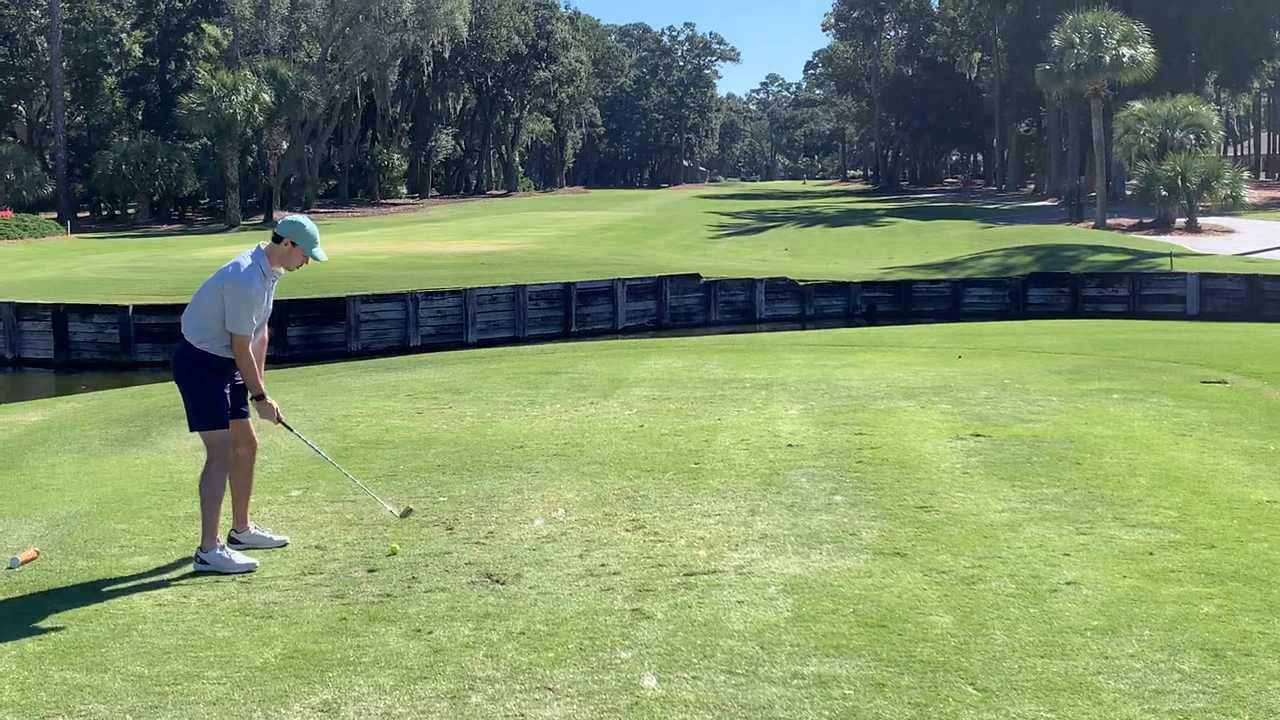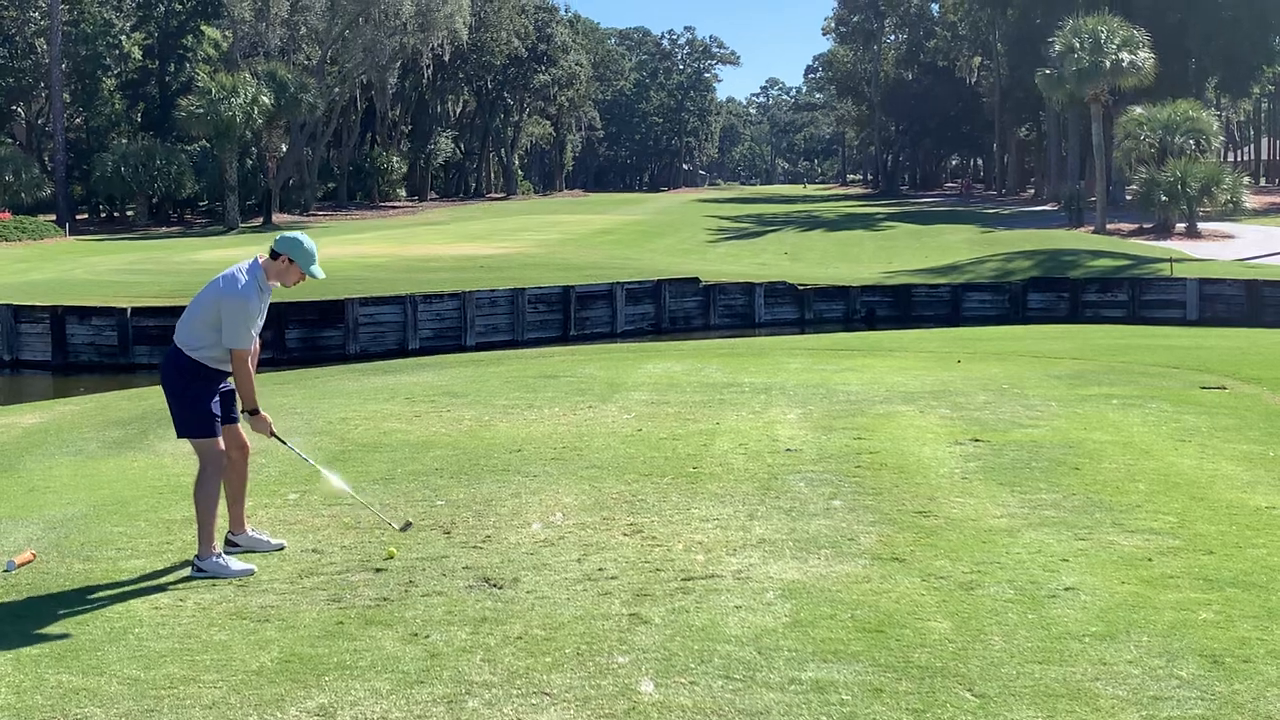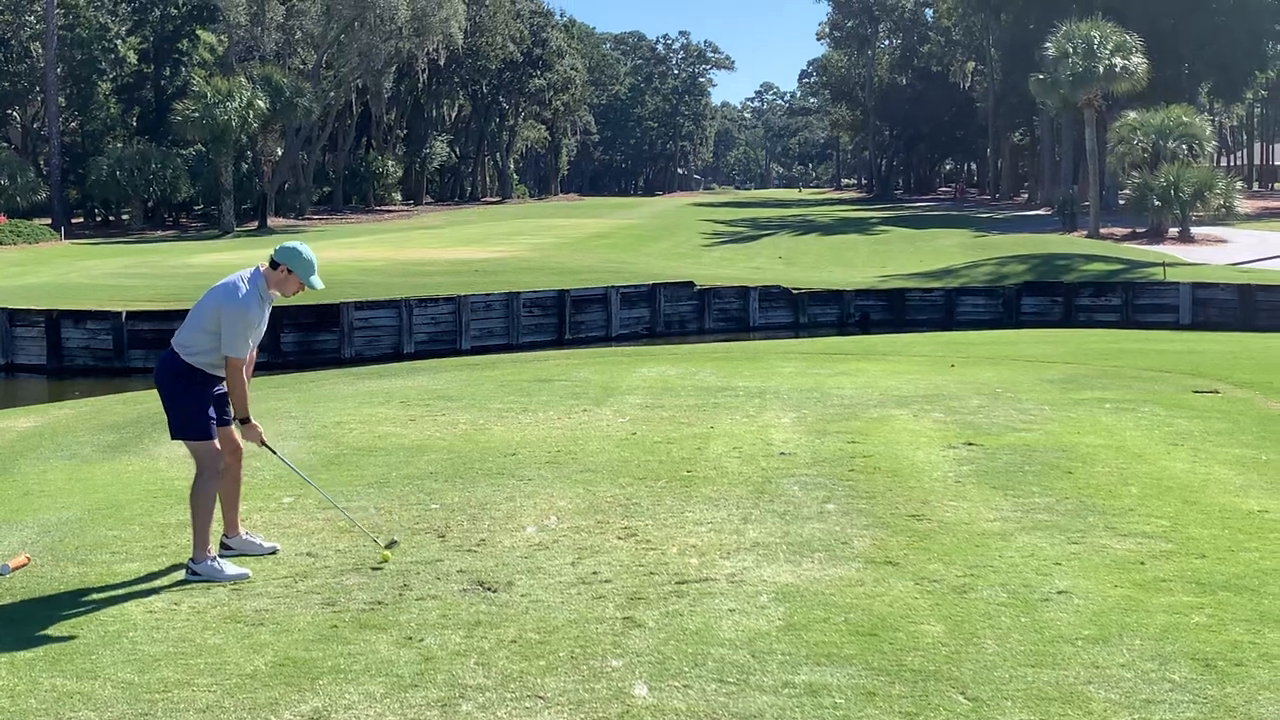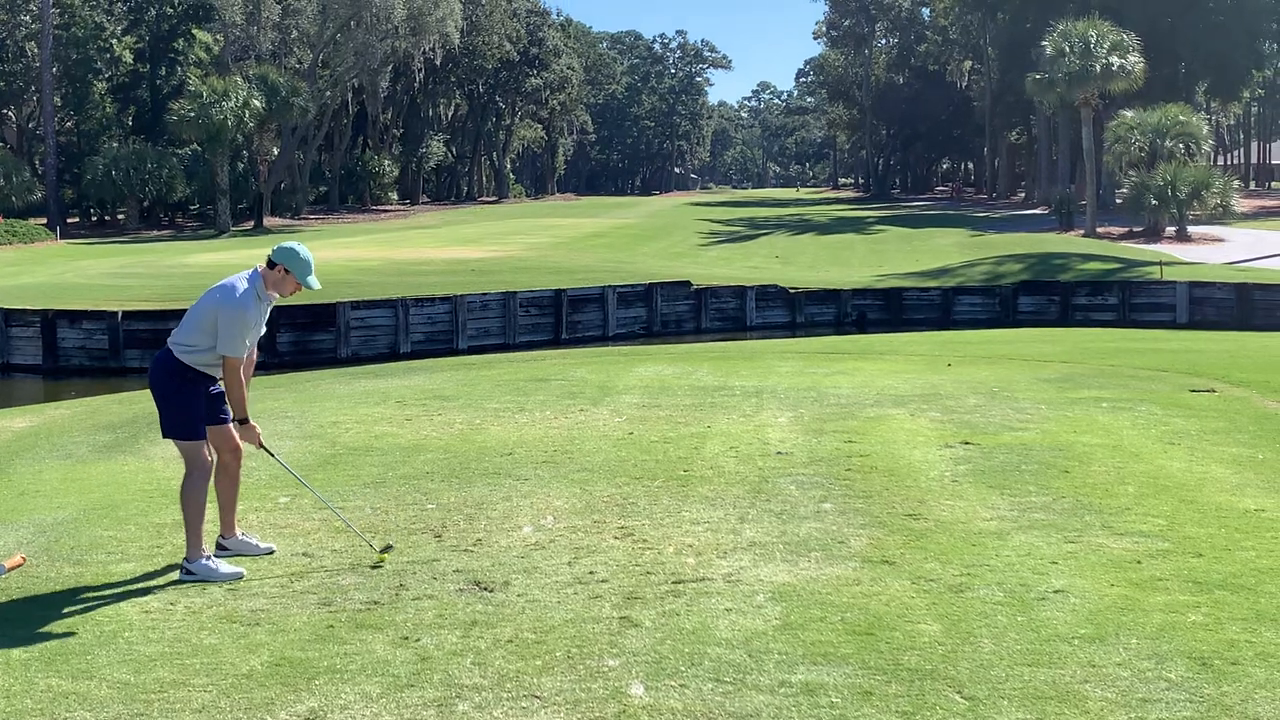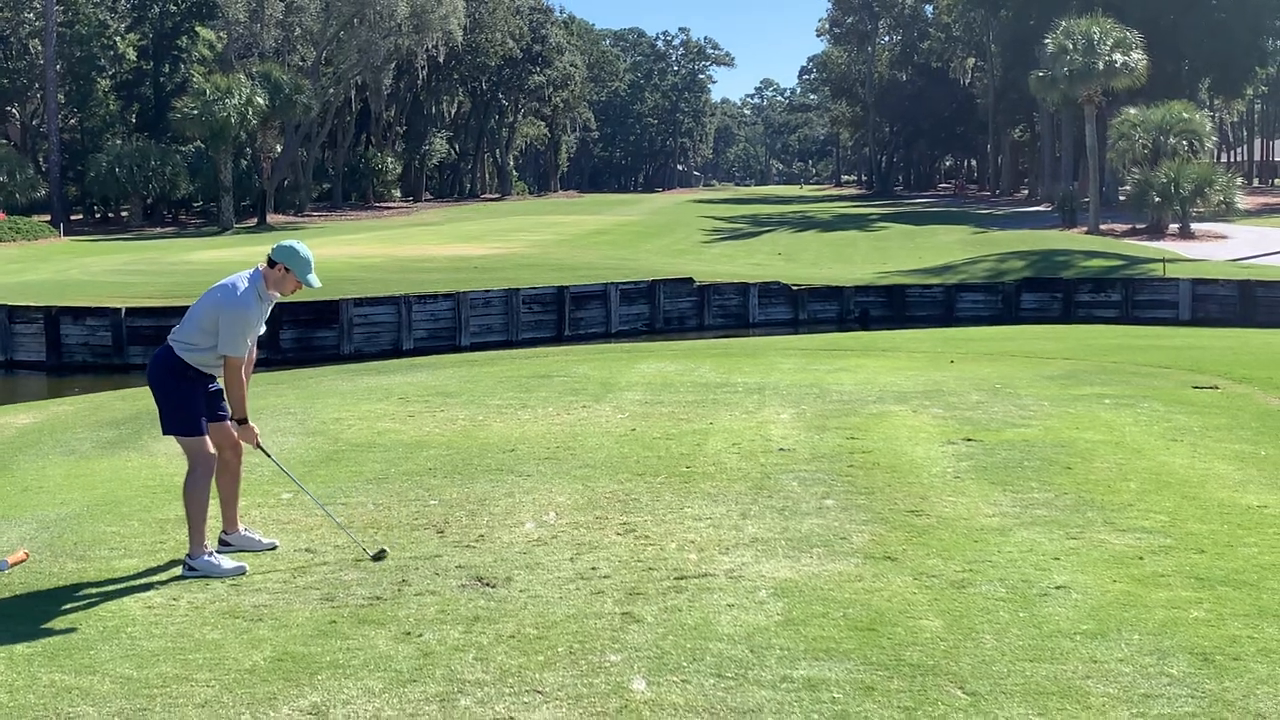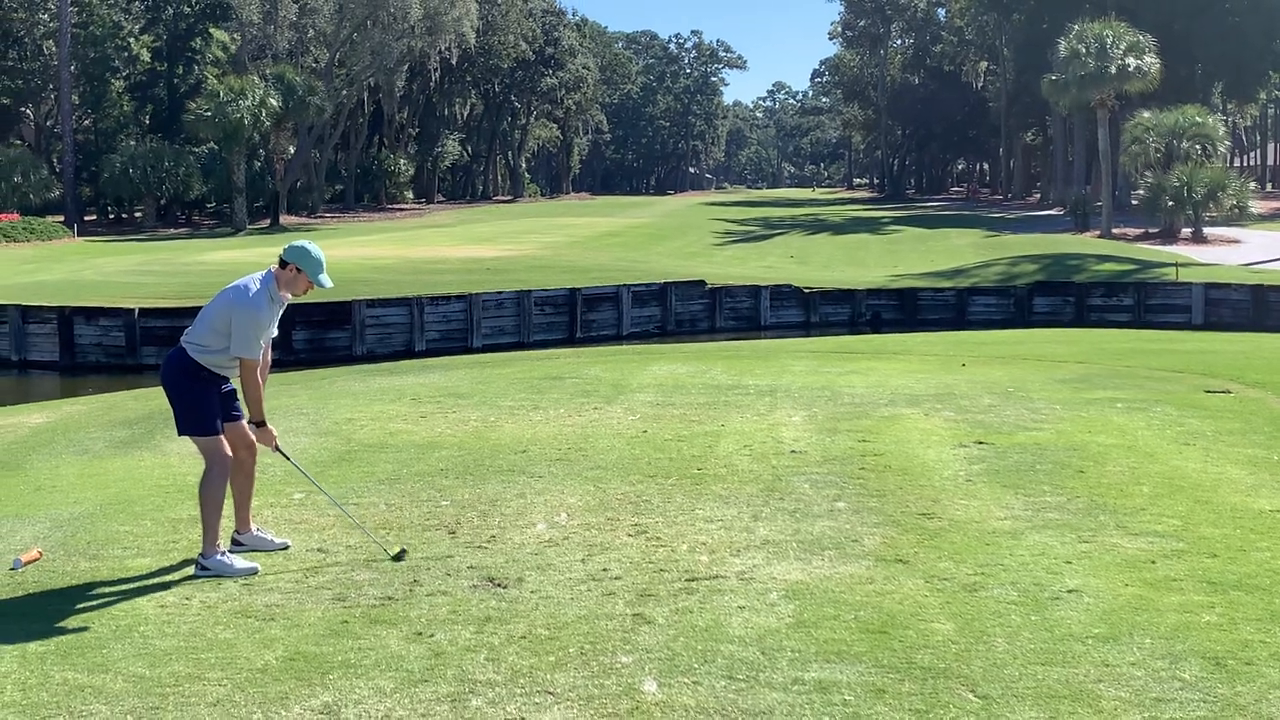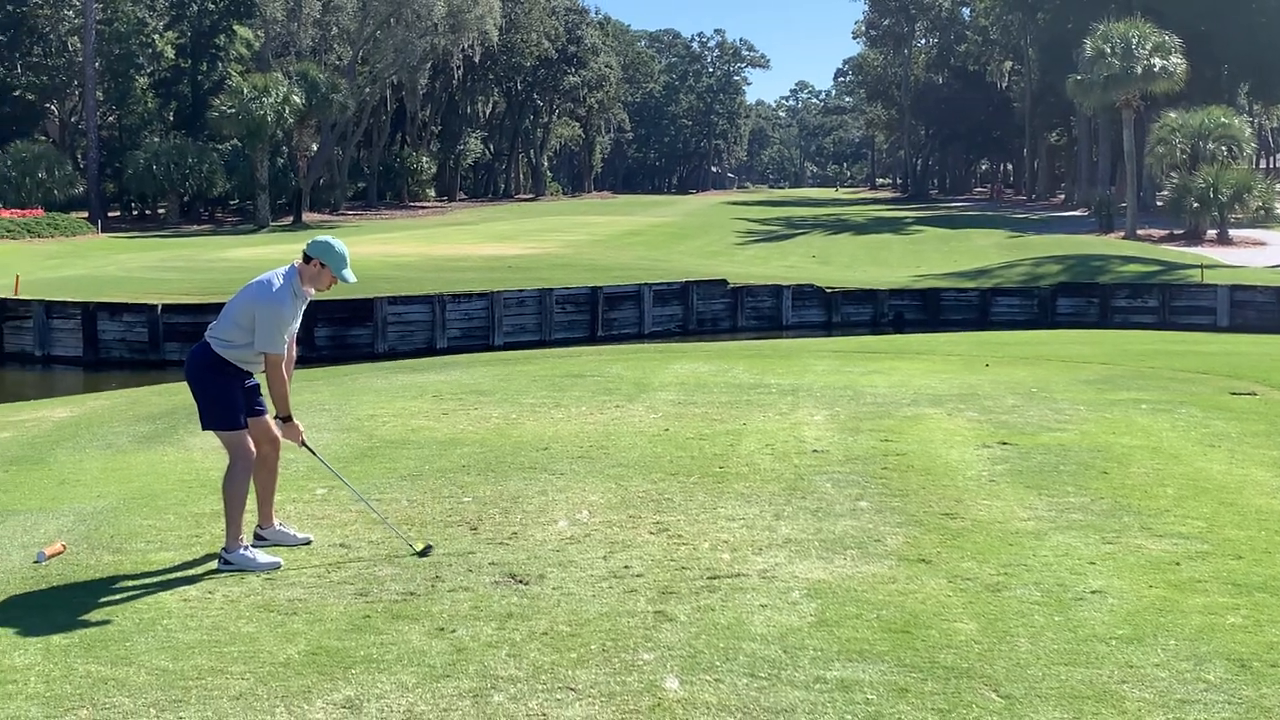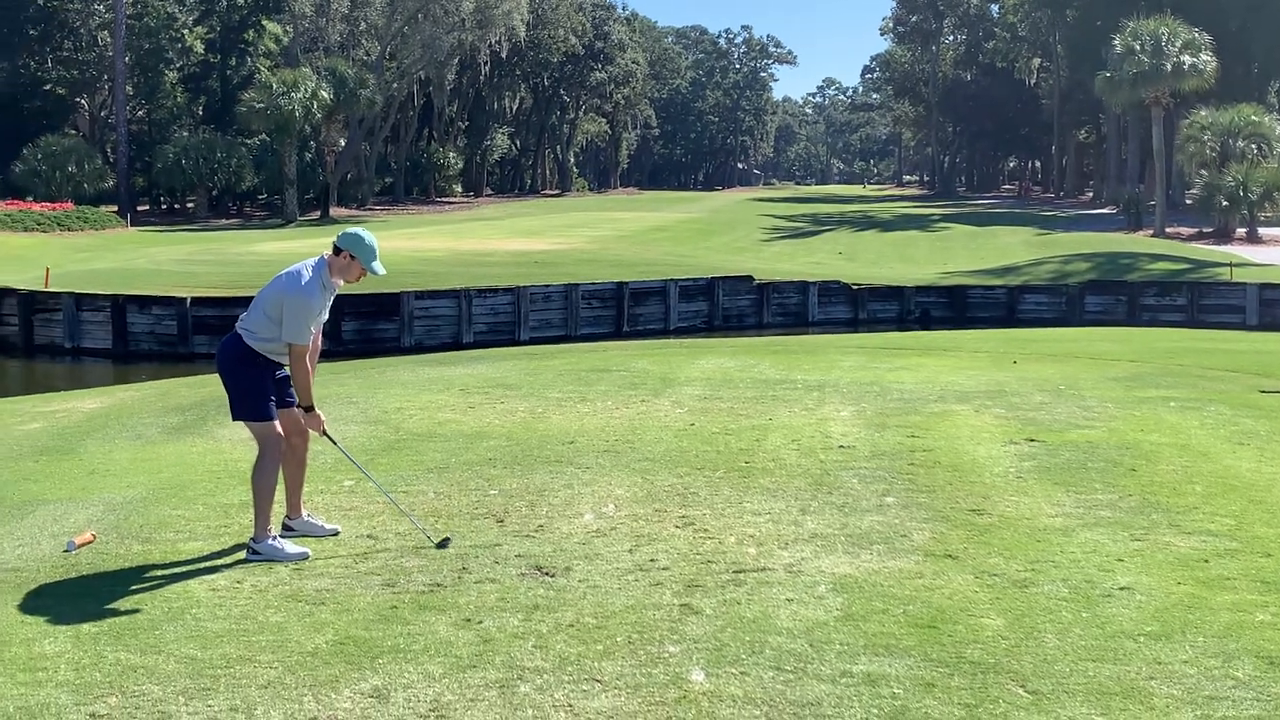
dt=0.3s
person 1, frame 1
left shoulder: (268, 271)
right shoulder: (245, 279)
left elbow: (260, 332)
right elbow: (242, 347)
left wrist: (259, 385)
right wrist: (260, 397)
left hip: (222, 364)
right hip: (199, 364)
left knee: (246, 445)
right knee: (221, 452)
left ankle: (241, 530)
right ankle: (209, 549)
person 1, frame 2
left shoulder: (260, 280)
right shoulder: (243, 294)
left elbow: (252, 345)
right elbow: (241, 362)
left wrist: (248, 401)
right wrist: (254, 412)
left hip: (211, 370)
right hip: (188, 371)
left knee: (238, 449)
right knee: (215, 459)
left ankle: (238, 532)
right ankle: (206, 557)
person 1, frame 3
left shoulder: (262, 289)
right shoulder: (242, 302)
left elbow: (249, 353)
right elbow: (235, 368)
left wrist: (240, 408)
right wrist: (245, 420)
left hip: (206, 375)
right hip: (181, 375)
left knee: (231, 452)
right knee: (211, 463)
left ankle: (233, 536)
right ankle: (200, 559)
person 1, frame 4
left shoulder: (262, 293)
right shoulder: (240, 302)
left elbow: (249, 354)
right elbow: (233, 369)
left wrist: (239, 410)
right wrist: (244, 421)
left hip: (201, 375)
right hip: (176, 375)
left knee: (231, 451)
right knee: (200, 463)
left ankle: (229, 536)
right ankle: (194, 559)
person 1, frame 5
left shoulder: (263, 292)
right shoulder: (241, 302)
left elbow: (249, 353)
right elbow: (234, 370)
left wrist: (239, 412)
right wrist: (242, 420)
left hip: (199, 372)
right hip: (174, 372)
left knee: (231, 448)
right knee: (204, 459)
left ankle: (232, 532)
right ankle: (197, 555)
person 1, frame 6
left shoulder: (275, 294)
right shoulder: (254, 303)
left elbow: (264, 355)
right elbow: (249, 372)
left wrist: (256, 416)
right wrist: (260, 423)
left hip: (212, 373)
right hip: (187, 373)
left knee: (246, 448)
right knee: (220, 460)
left ankle: (244, 532)
right ankle: (210, 555)
person 1, frame 7
left shoulder: (299, 289)
right shoulder: (276, 299)
left elbow: (288, 349)
right elbow: (274, 367)
left wrist: (282, 412)
right wrist: (287, 418)
left hip: (236, 368)
right hip: (212, 367)
left knee: (270, 443)
right knee: (244, 454)
left ankle: (267, 526)
right ankle: (233, 549)
person 1, frame 8
left shoulder: (327, 280)
right shoulder: (305, 290)
left elbow: (314, 341)
right elbow: (299, 357)
left wrist: (306, 400)
right wrist: (309, 408)
left hip: (267, 359)
right hip: (243, 358)
left knee: (298, 435)
right knee: (273, 444)
left ankle: (295, 517)
right ankle: (261, 539)
